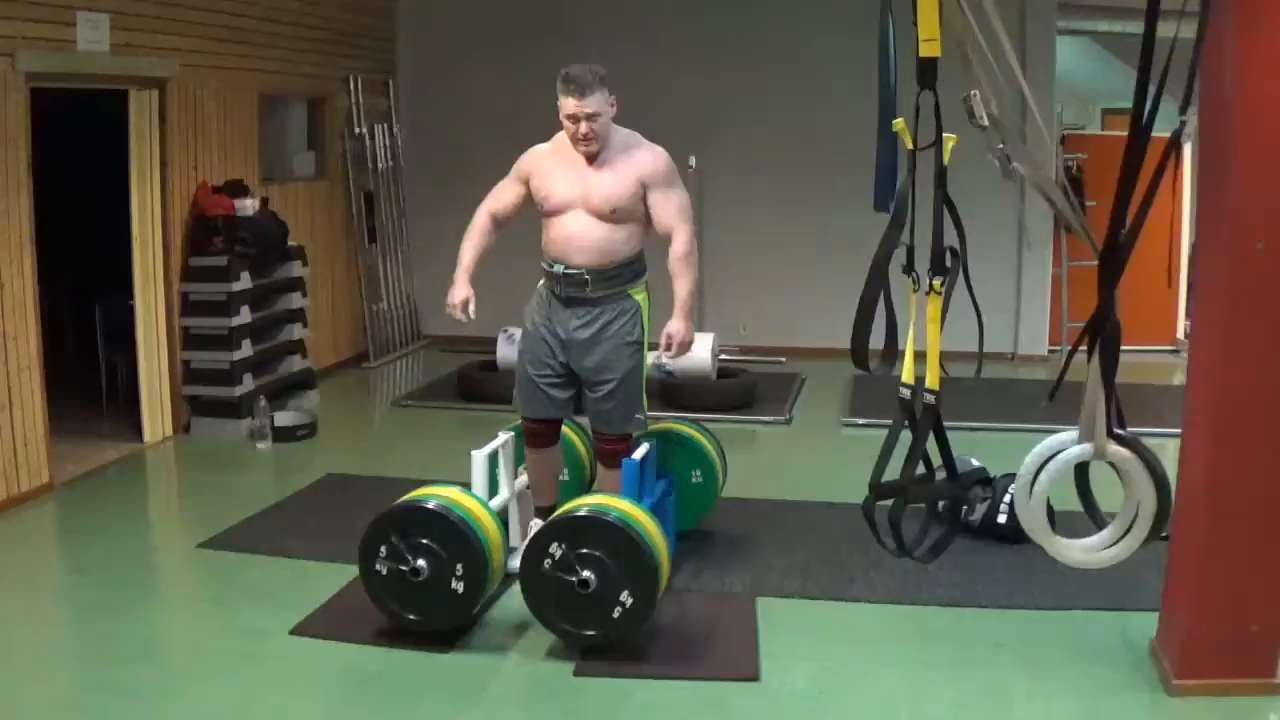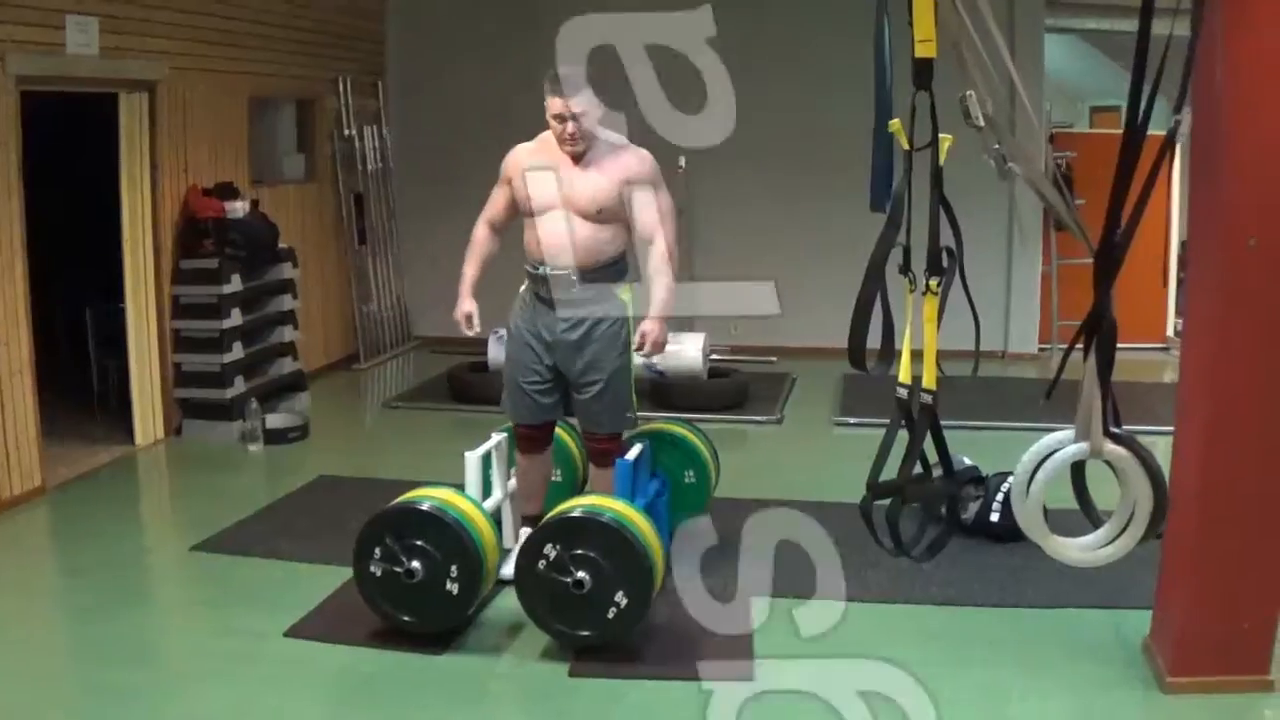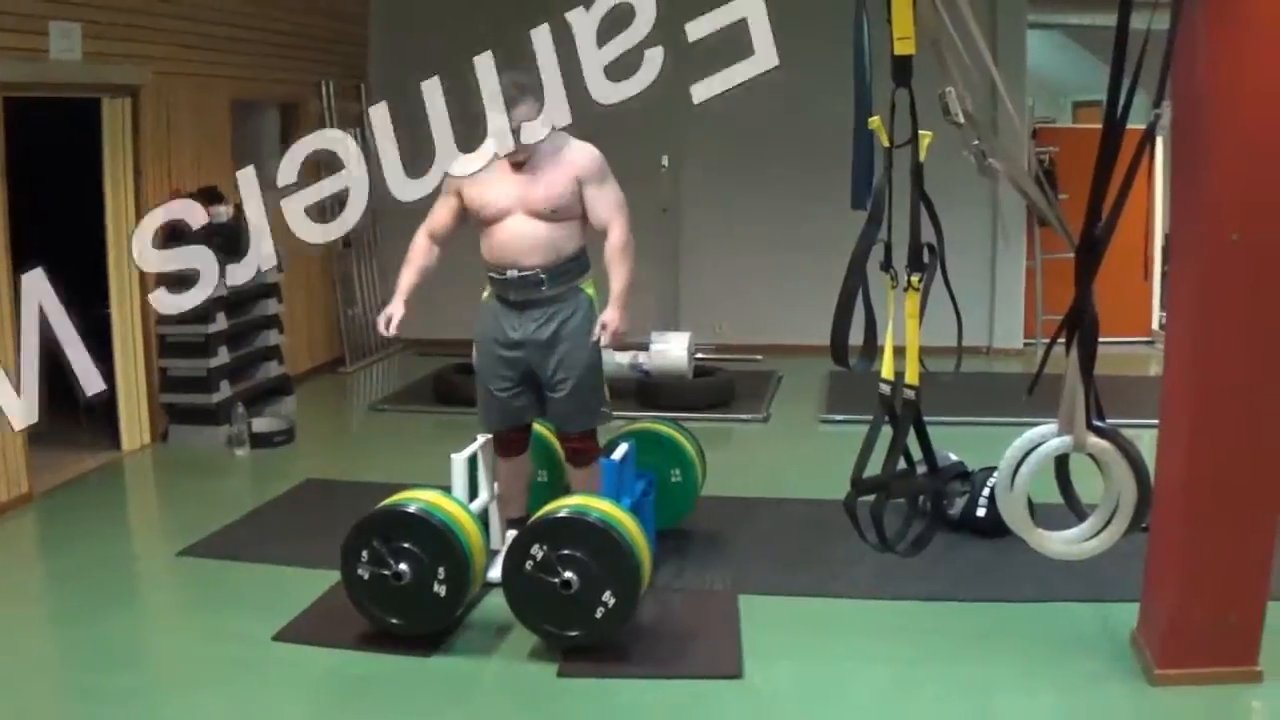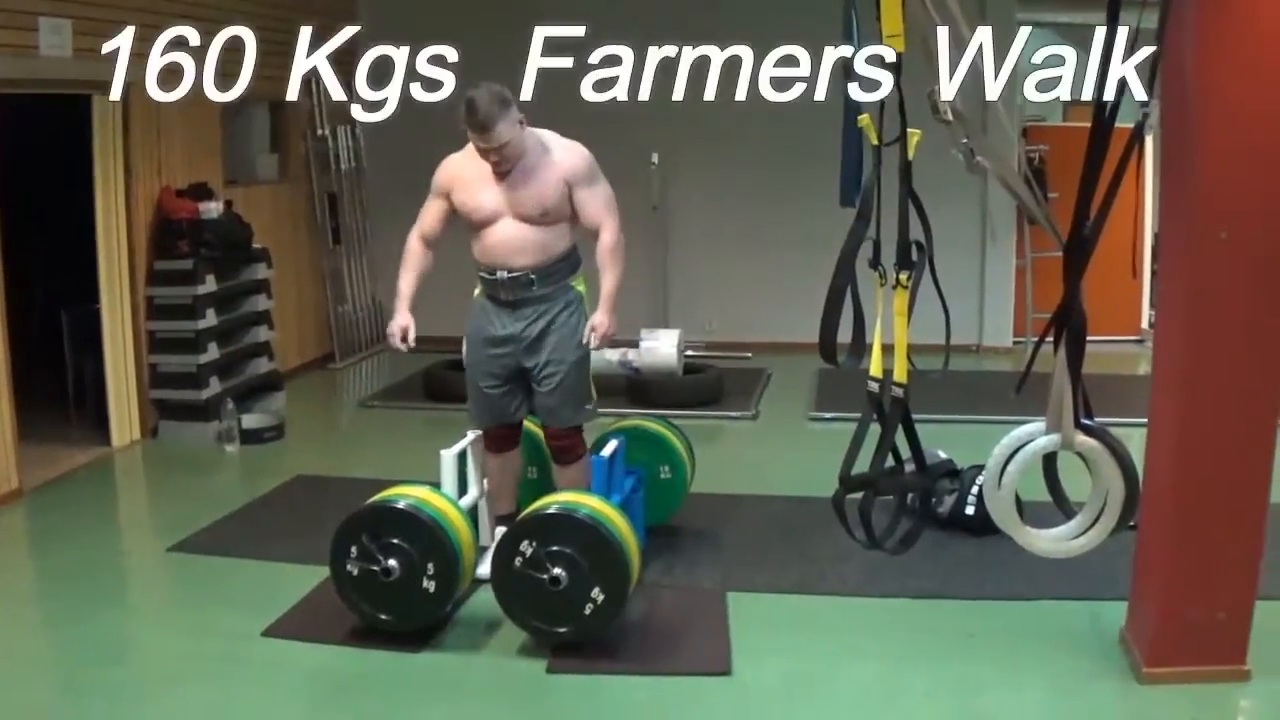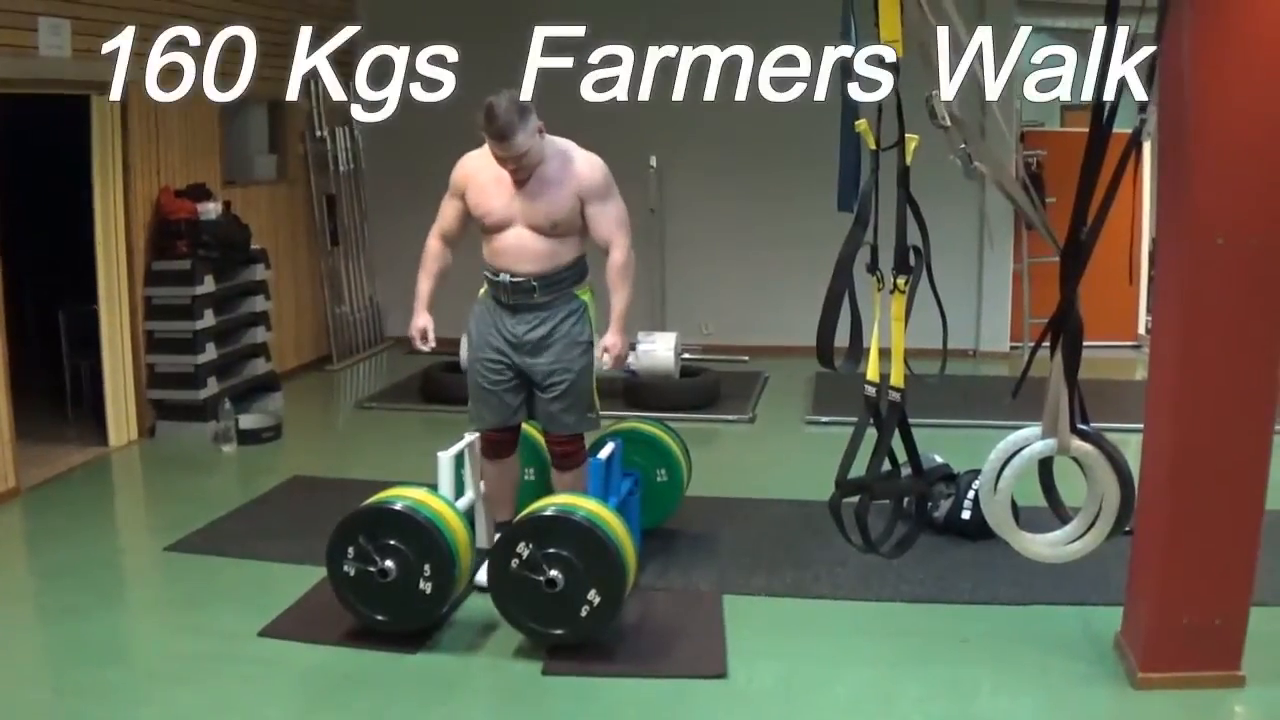
dt=0.4s
person 1, frame 1
left shoulder: (649, 161)
right shoulder: (539, 159)
left elbow: (680, 236)
right elbow: (489, 214)
left wrist: (681, 312)
right wrist: (462, 277)
left hip: (614, 308)
right hip: (550, 302)
left knee: (612, 433)
right knee: (537, 422)
right ankle: (542, 523)
person 1, frame 2
left shoulder: (631, 163)
right shoulder: (521, 160)
left elbow: (659, 240)
right elbow: (489, 224)
left wrist: (658, 312)
right wrist: (467, 290)
left hip: (600, 307)
right hip: (535, 304)
left knee: (602, 434)
right knee: (529, 428)
right ankle: (529, 533)
person 1, frame 3
left shoulder: (580, 159)
right shoulder: (466, 171)
left elbow: (616, 231)
right elbow: (431, 236)
left wrist: (616, 303)
right wrist: (400, 296)
left hip: (565, 305)
right hip: (500, 310)
left knee: (576, 431)
right knee: (507, 431)
right ankle: (515, 536)
person 1, frame 4
left shoulder: (569, 160)
right shoulder: (453, 172)
left elbow: (608, 231)
right elbow: (421, 241)
left wrist: (606, 305)
right wrist: (402, 307)
left hip: (555, 303)
right hip: (491, 307)
left knee: (562, 430)
right knee: (496, 427)
right ankle: (504, 532)
person 1, frame 5
left shoulder: (585, 171)
right shoulder: (469, 171)
left elbow: (618, 249)
right elbow: (441, 239)
left wrist: (616, 326)
right wrist: (422, 306)
left hip: (560, 311)
right hip: (494, 311)
left knee: (564, 437)
right knee: (495, 434)
